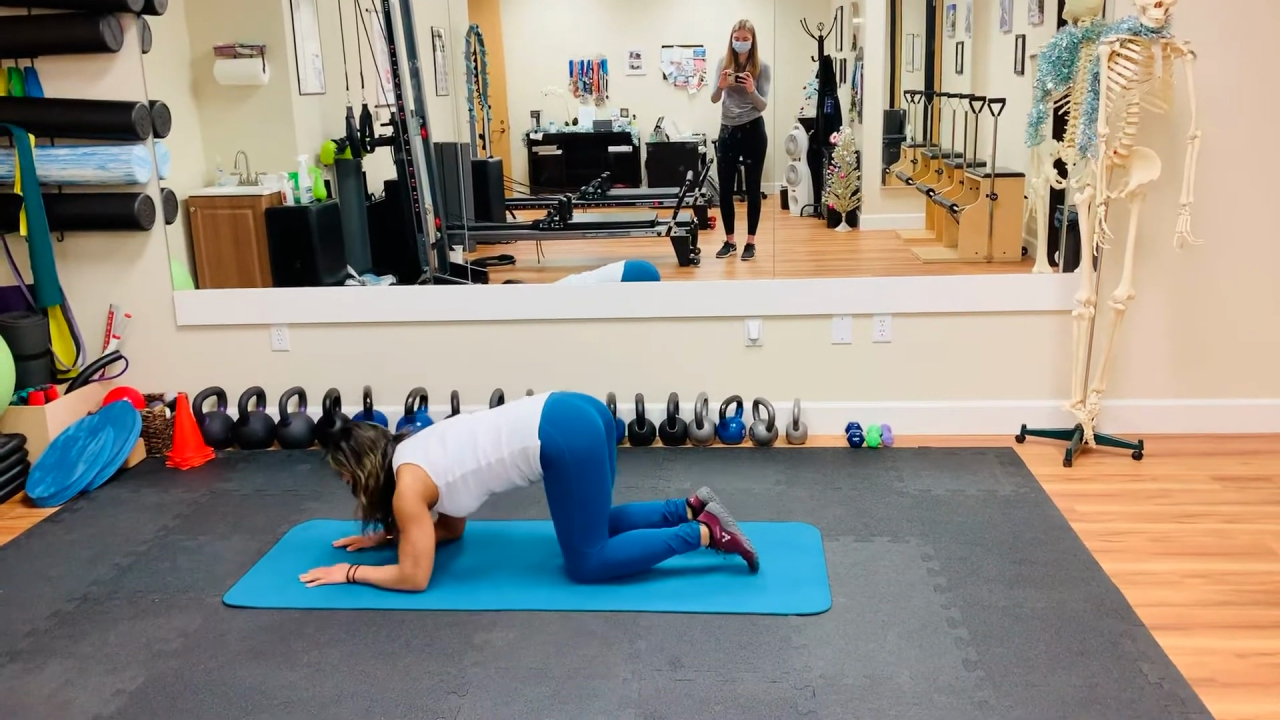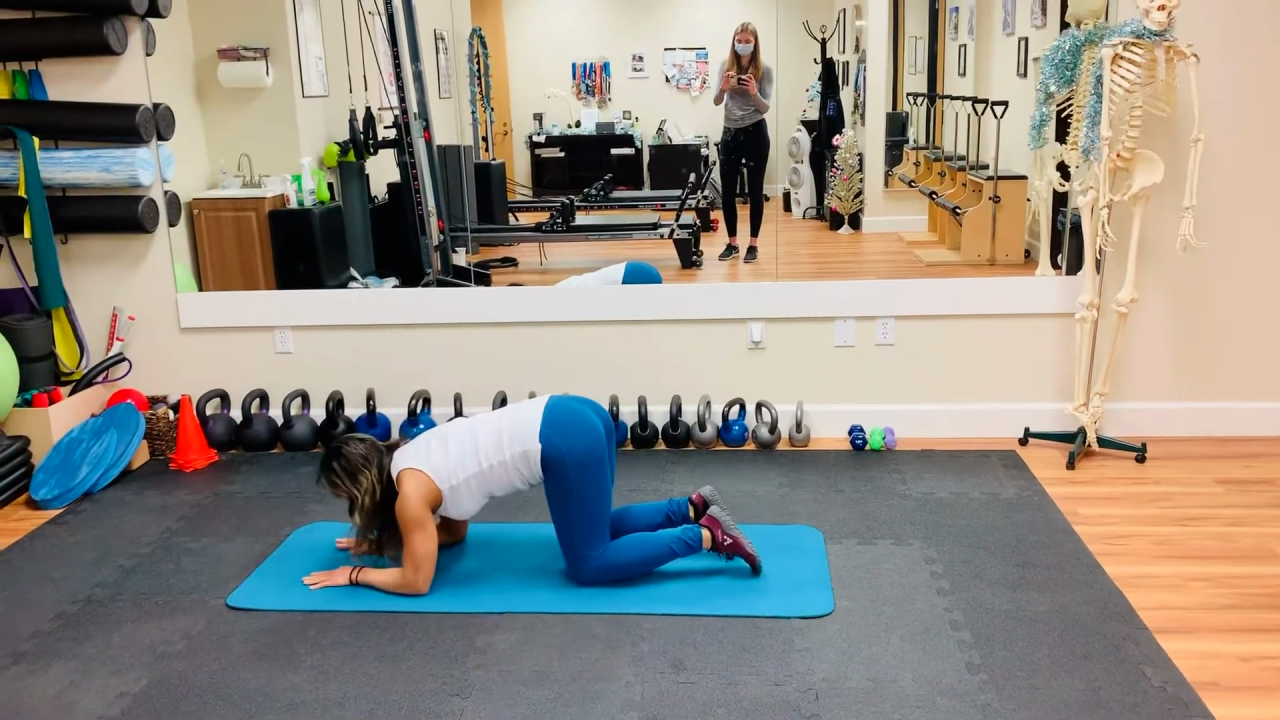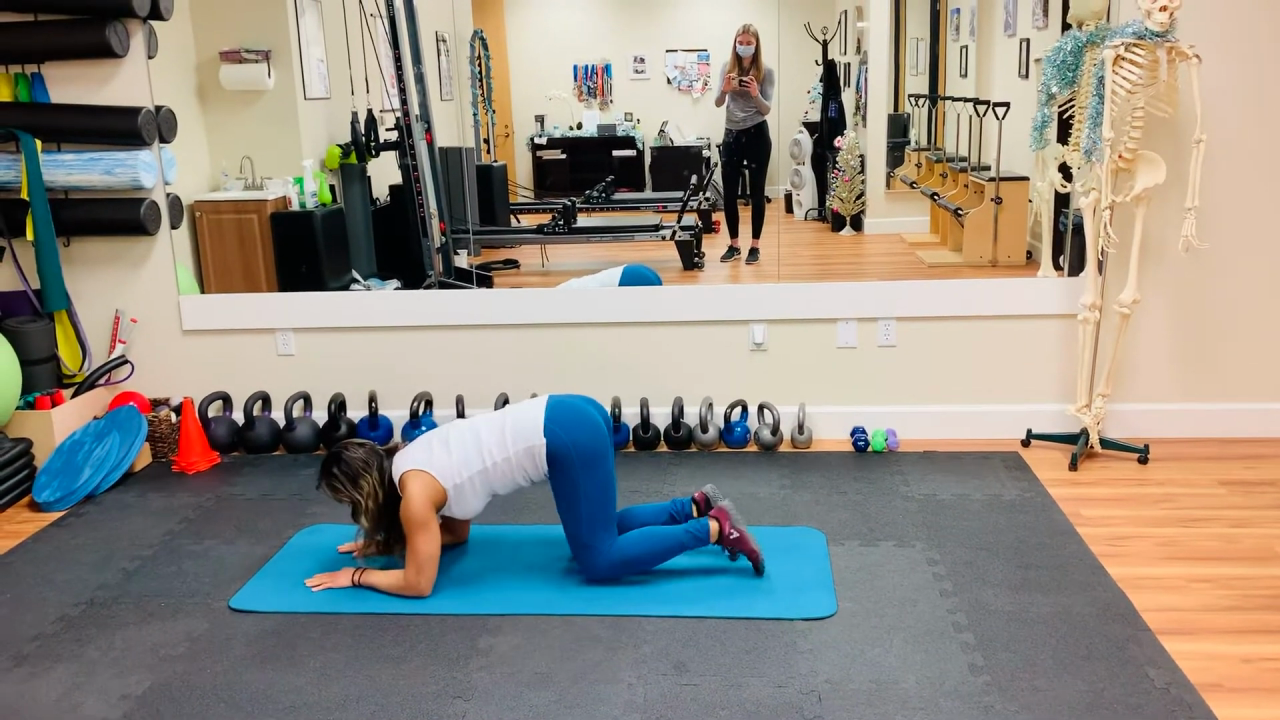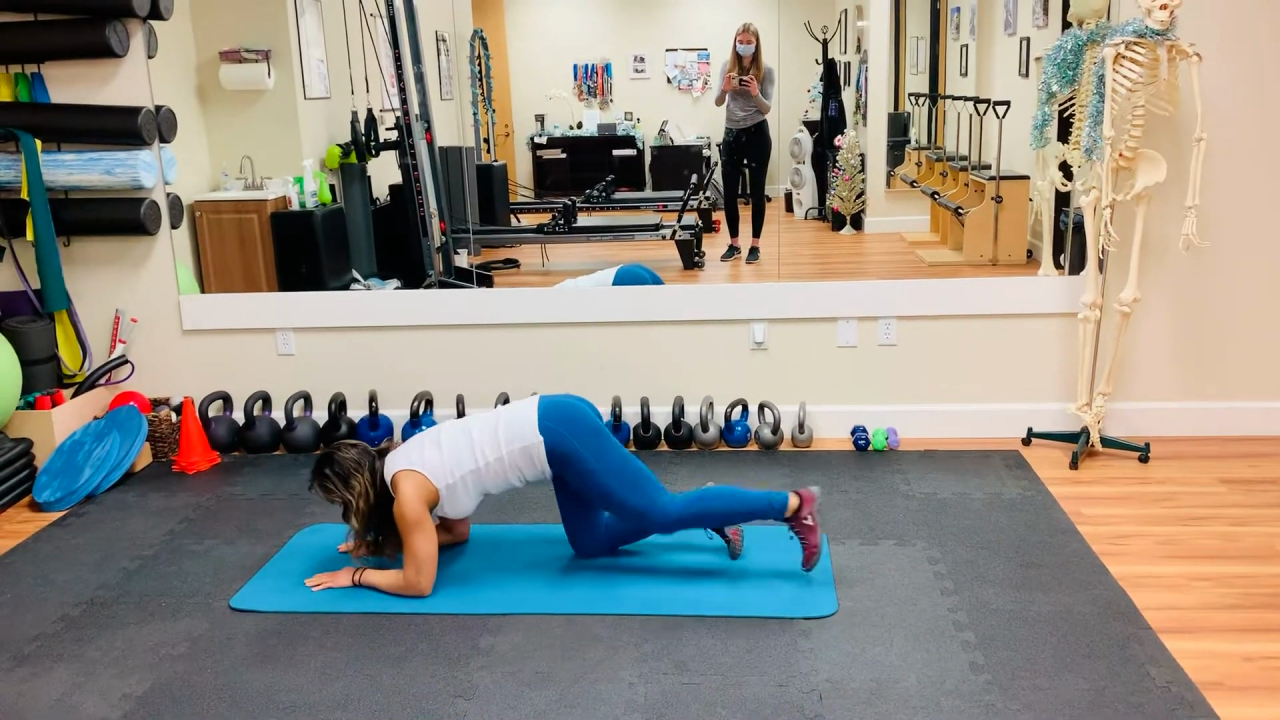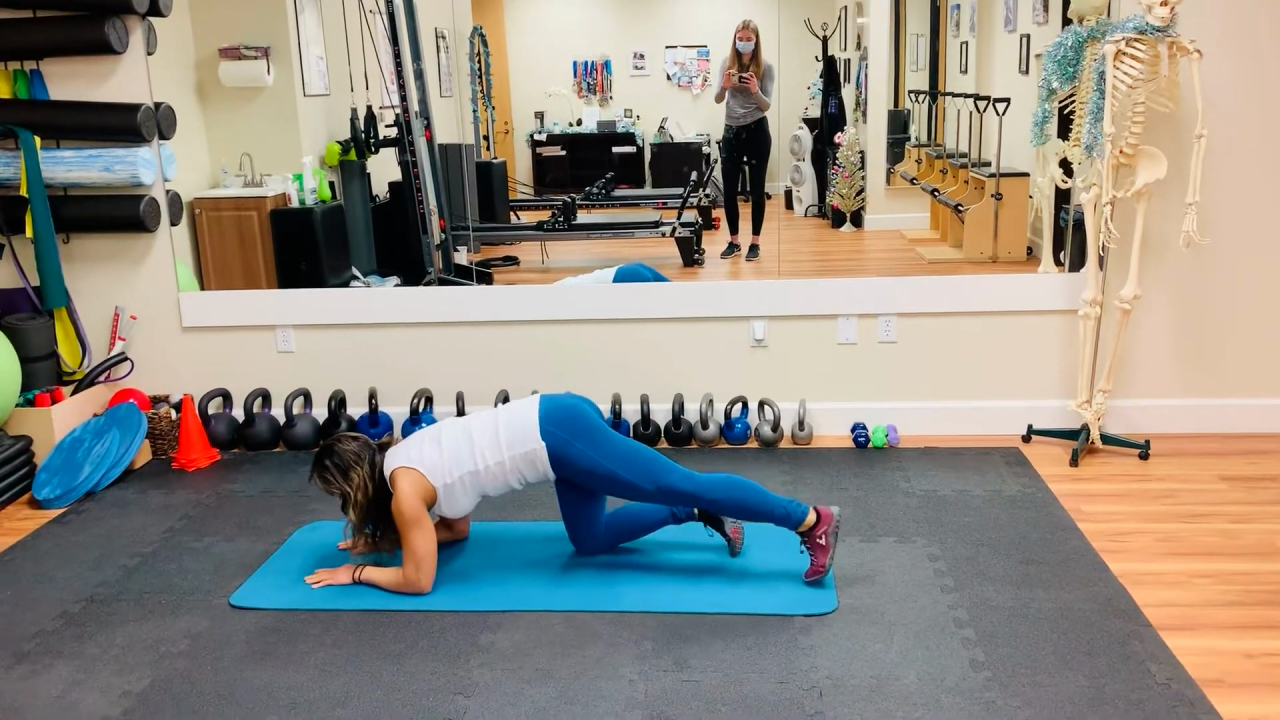
dt=0.3s
person 1, frame 1
left shoulder: (408, 485)
right shoulder: (416, 449)
left elbow: (414, 576)
right elbow: (450, 528)
left wrist: (350, 572)
right wrist: (385, 534)
left hip: (565, 436)
right hip: (576, 412)
left knee: (588, 563)
right knee: (589, 529)
left ankle: (705, 533)
right ankle: (692, 509)
person 1, frame 2
left shoulder: (410, 491)
right shoulder: (405, 455)
left elbow: (416, 581)
right elbow: (452, 530)
left wrist: (353, 573)
right wrist: (378, 540)
left hip: (567, 440)
right hip: (574, 416)
left knee: (588, 565)
right knee: (591, 531)
left ankle: (706, 535)
right ankle: (693, 507)
person 1, frame 3
left shoulder: (414, 492)
right shoulder: (405, 457)
left elbow: (418, 583)
right elbow: (454, 531)
left wrist: (356, 575)
right wrist: (381, 542)
left hip: (568, 436)
right hip: (572, 416)
left knee: (599, 561)
right knee: (594, 534)
left ankle: (713, 527)
right ankle: (695, 506)
person 1, frame 4
left shoulder: (405, 491)
right shoulder: (401, 458)
left elbow: (419, 582)
right elbow: (456, 529)
left wrist: (356, 576)
right wrist: (377, 540)
left hip: (559, 431)
right hip: (557, 419)
left knee: (658, 510)
right knee: (590, 542)
left ankle: (794, 505)
right ankle: (702, 508)
person 1, frame 5
left shoulder: (403, 488)
right shoulder: (402, 454)
left elbow: (418, 580)
right elbow: (454, 527)
left wrist: (356, 572)
right wrist: (380, 537)
left hip: (558, 437)
right hip: (559, 419)
left knee: (680, 482)
right knee: (591, 540)
left ankle: (811, 521)
right ankle: (698, 512)
person 2, frame 1
left shoulder: (762, 67)
right shoulder: (723, 63)
left elbow: (763, 106)
right elbow: (714, 99)
left wrist: (751, 90)
right wrist: (721, 86)
left hip: (752, 131)
right hip: (727, 130)
left knee: (752, 188)
right knee: (725, 189)
left ankle: (750, 242)
right ankle: (729, 241)
person 2, frame 2
left shoulder: (764, 70)
right shoulder: (725, 66)
left elbow: (765, 108)
right elbow: (716, 102)
left wrist: (754, 93)
right wrist: (723, 88)
left hip: (755, 133)
right hip: (730, 133)
left knee: (755, 190)
right knee: (727, 191)
left ankle: (753, 244)
right ankle: (732, 243)
person 2, frame 3
left shoulder: (765, 72)
right shoulder: (727, 68)
left elbow: (767, 109)
right elbow: (718, 104)
left wrist: (755, 94)
right wrist: (725, 90)
left hip: (757, 135)
right hip: (731, 134)
left knee: (756, 192)
right knee: (729, 193)
left ankle: (754, 246)
right ankle: (734, 245)
person 2, frame 4
left shoulder: (766, 70)
right shoulder: (727, 67)
left elbow: (767, 108)
right elbow: (718, 103)
left wrist: (755, 94)
right wrist: (724, 89)
left hip: (757, 134)
right hip: (732, 134)
left knee: (757, 192)
right knee: (729, 192)
left ankle: (755, 245)
right ankle: (734, 244)
person 2, frame 5
left shoulder: (765, 67)
right shoulder: (727, 63)
left elbow: (767, 105)
right elbow: (718, 100)
left wrist: (755, 90)
right wrist: (724, 86)
left hip: (757, 131)
right hip: (731, 131)
left knee: (756, 189)
right knee: (729, 189)
left ankle: (755, 242)
right ankle: (734, 241)
